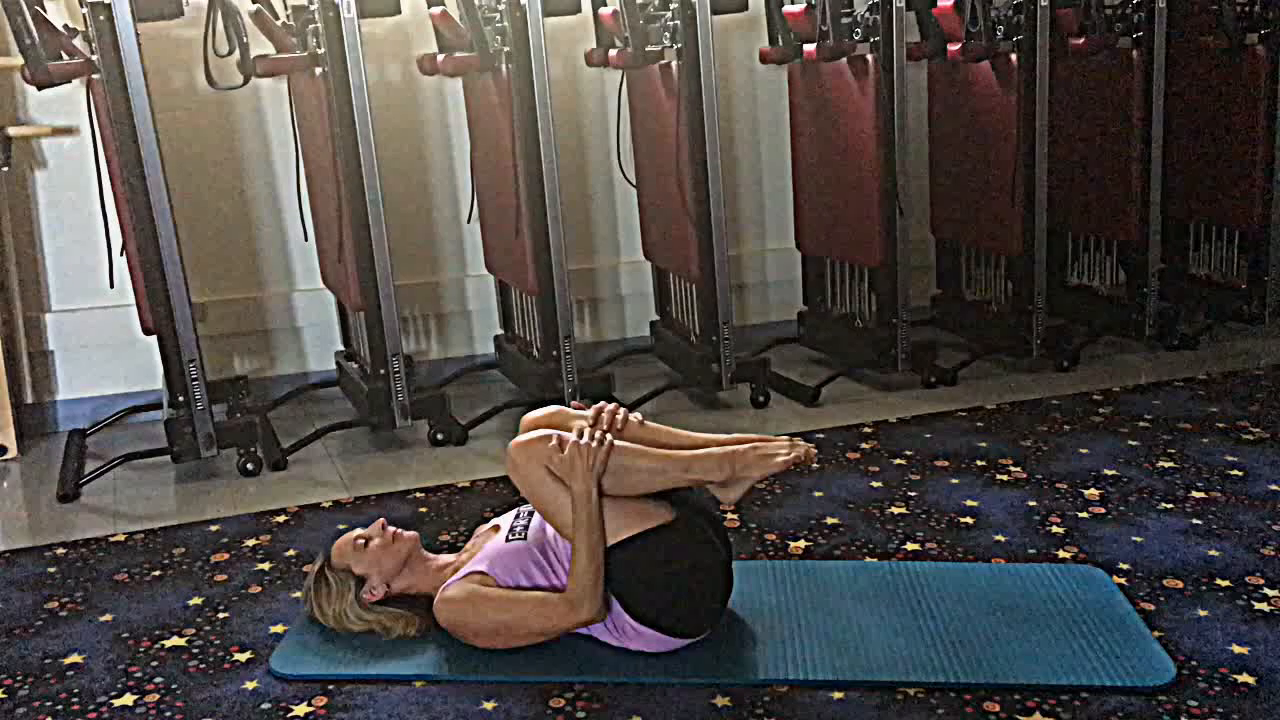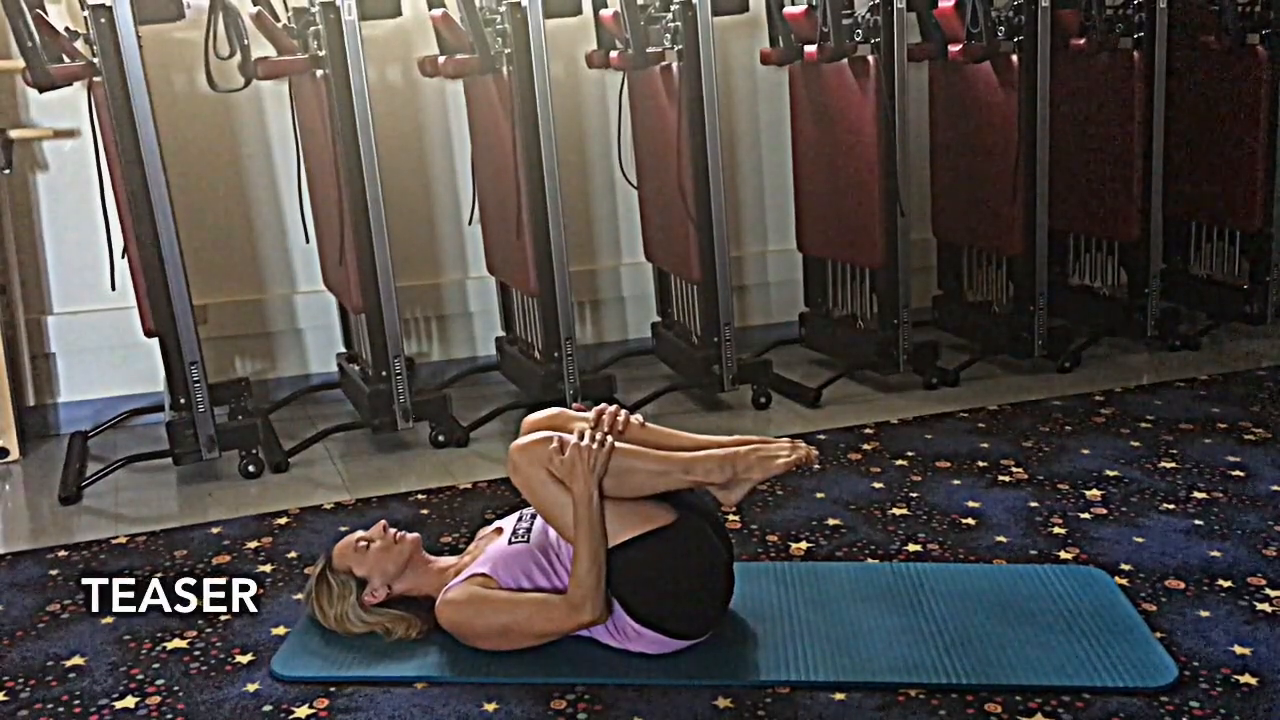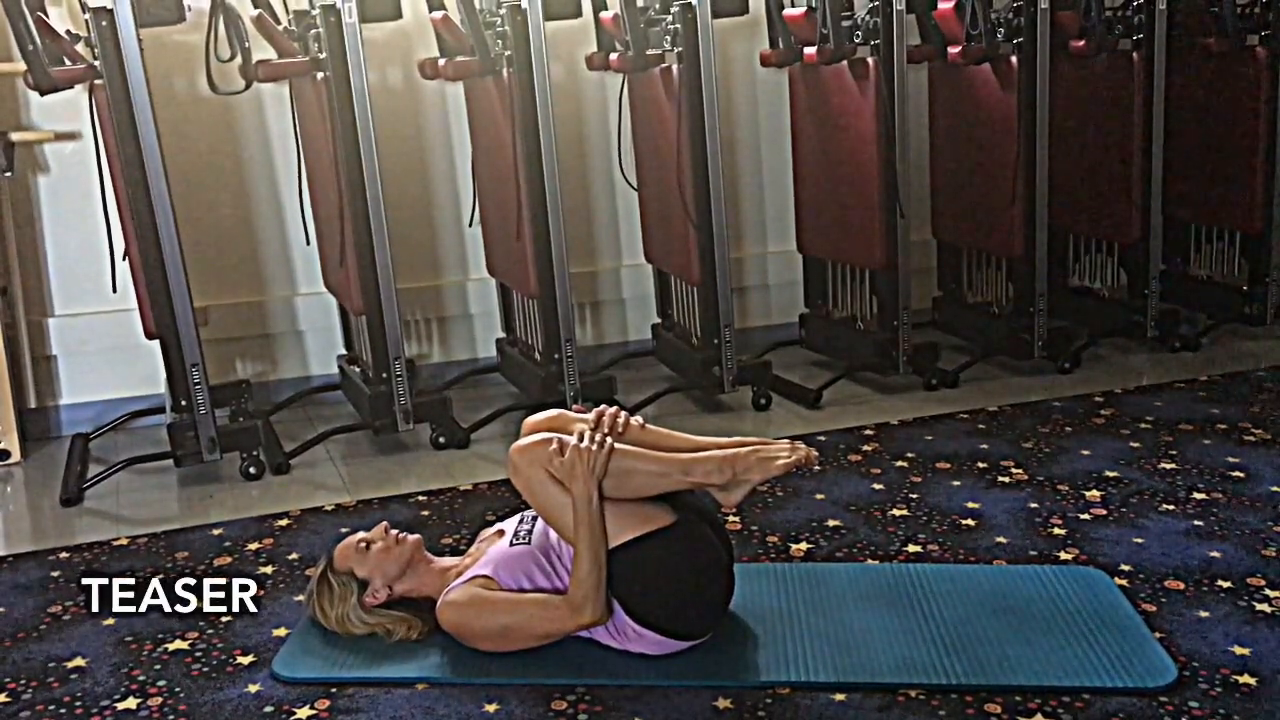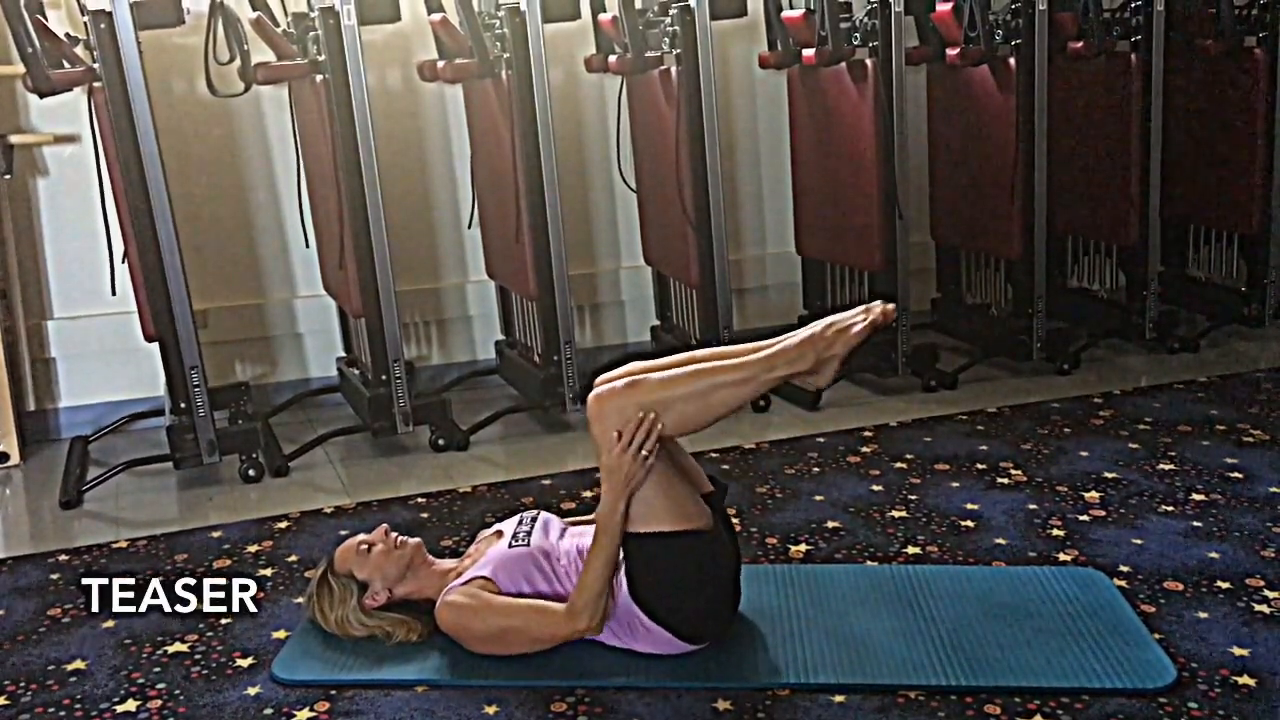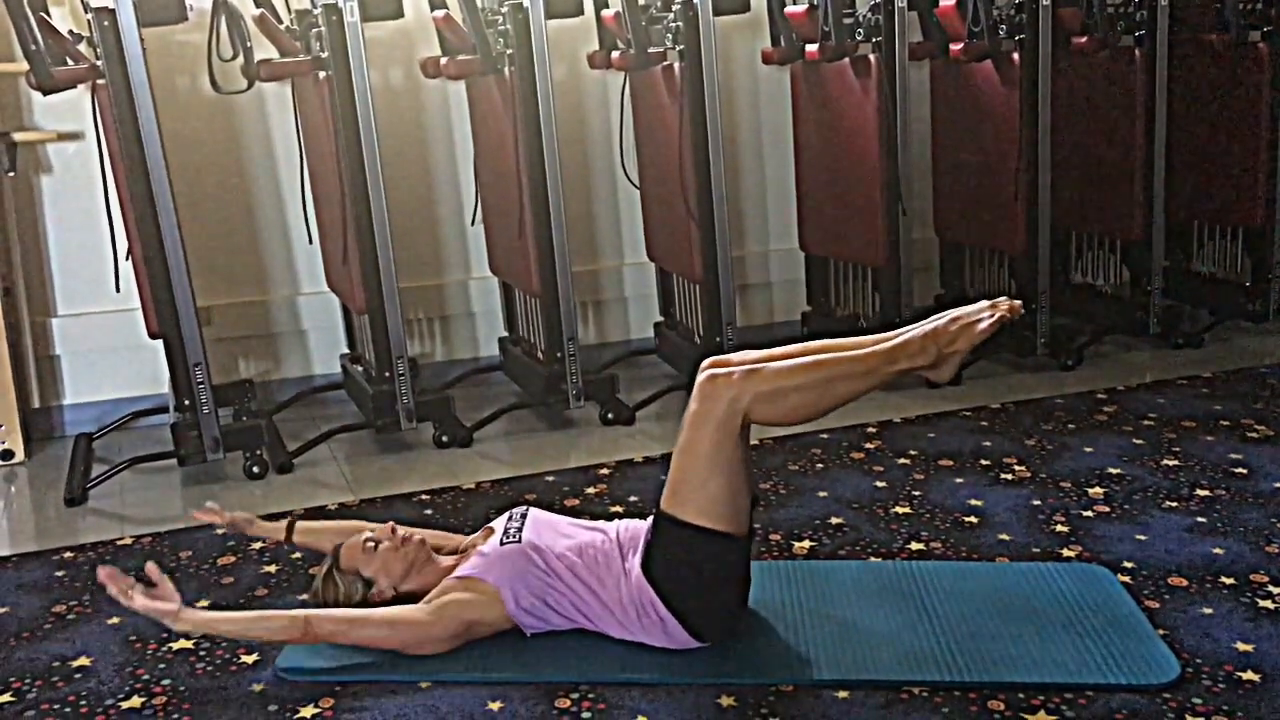
dt=1s
person 1, frame 1
left shoulder: (482, 542)
right shoulder: (454, 606)
left elbow: (594, 520)
right elbow: (584, 607)
left wrist: (602, 431)
right wrist: (585, 488)
left hip: (686, 550)
right hip: (669, 596)
left knee: (544, 423)
right knee: (532, 451)
left ankle: (732, 454)
right ankle: (728, 469)
person 1, frame 2
left shoulder: (484, 544)
right shoulder: (456, 608)
left elbow: (593, 523)
right elbow: (585, 610)
left wrist: (605, 434)
right wrist: (585, 489)
left hip: (686, 551)
right hip: (671, 595)
left knee: (545, 424)
right knee: (533, 452)
left ankle: (738, 450)
right ankle: (726, 469)
person 1, frame 3
left shoulder: (485, 545)
right shoulder: (457, 610)
left elbow: (592, 521)
right elbow: (586, 611)
left wrist: (606, 437)
right wrist: (584, 489)
left hip: (689, 555)
right hip: (672, 597)
left knee: (546, 427)
right knee: (534, 454)
left ankle: (734, 453)
right ankle: (725, 472)
person 1, frame 4
left shoulder: (485, 546)
right shoulder: (456, 611)
left elbow: (582, 530)
right elbow: (583, 617)
left wrist: (626, 491)
right wrist: (617, 495)
left hip: (695, 564)
right hip: (682, 603)
left knee: (621, 390)
right knee: (614, 403)
left ankle: (803, 351)
right ankle: (801, 355)
person 1, frame 5
left shoulder: (474, 550)
right shoulder: (447, 611)
left elbow: (370, 526)
right elbow: (314, 623)
left wrist: (264, 527)
right wrist: (187, 616)
left hip: (679, 568)
right hip: (685, 597)
left knee: (729, 379)
right knee: (724, 386)
left ankle: (916, 349)
right ankle: (914, 350)
